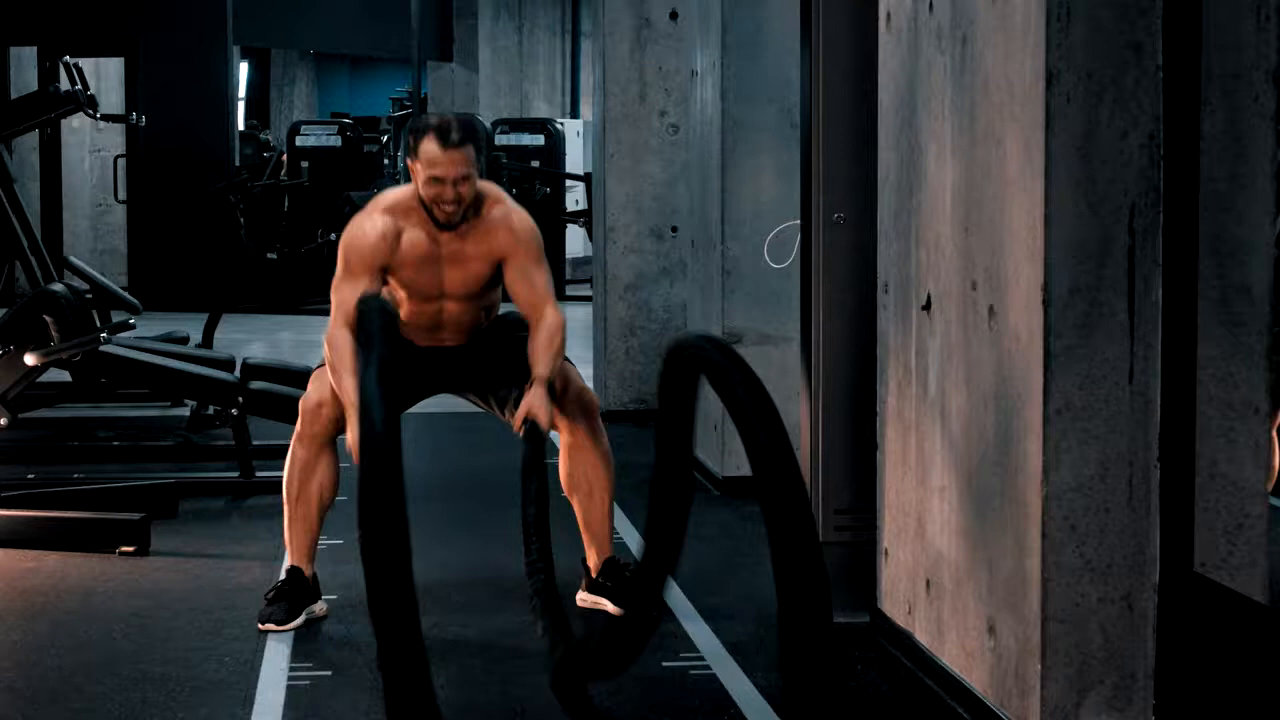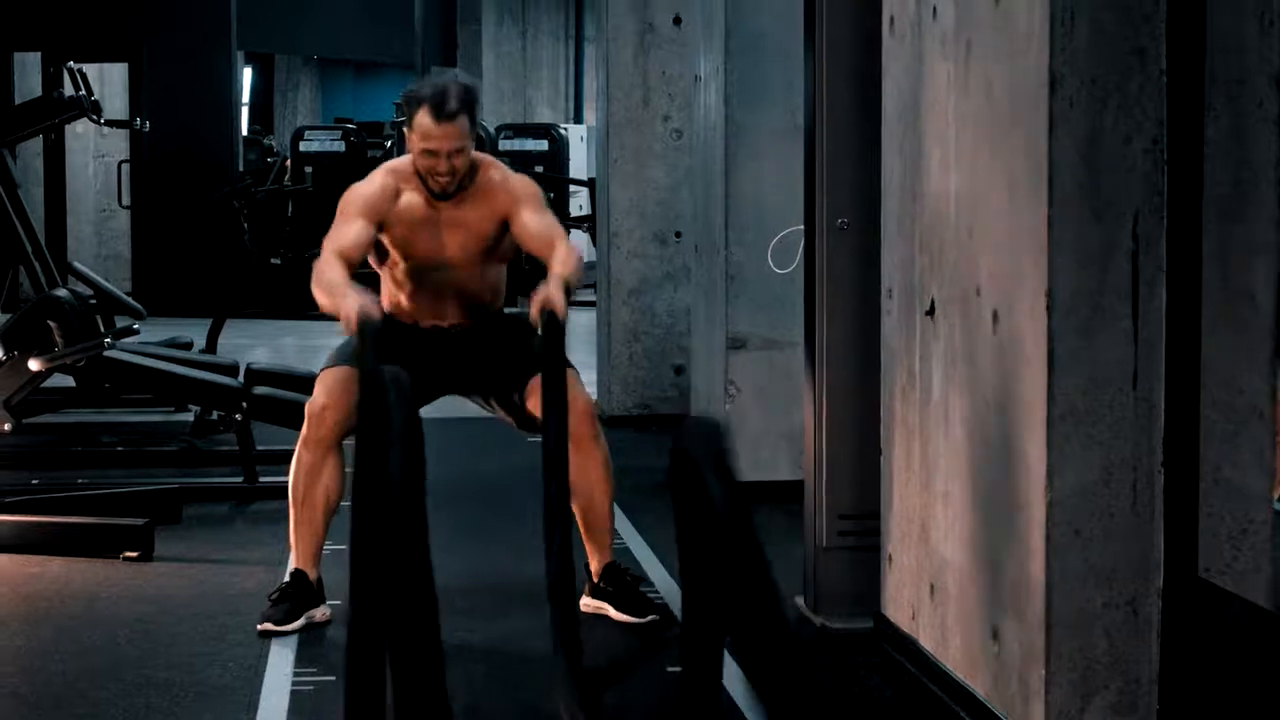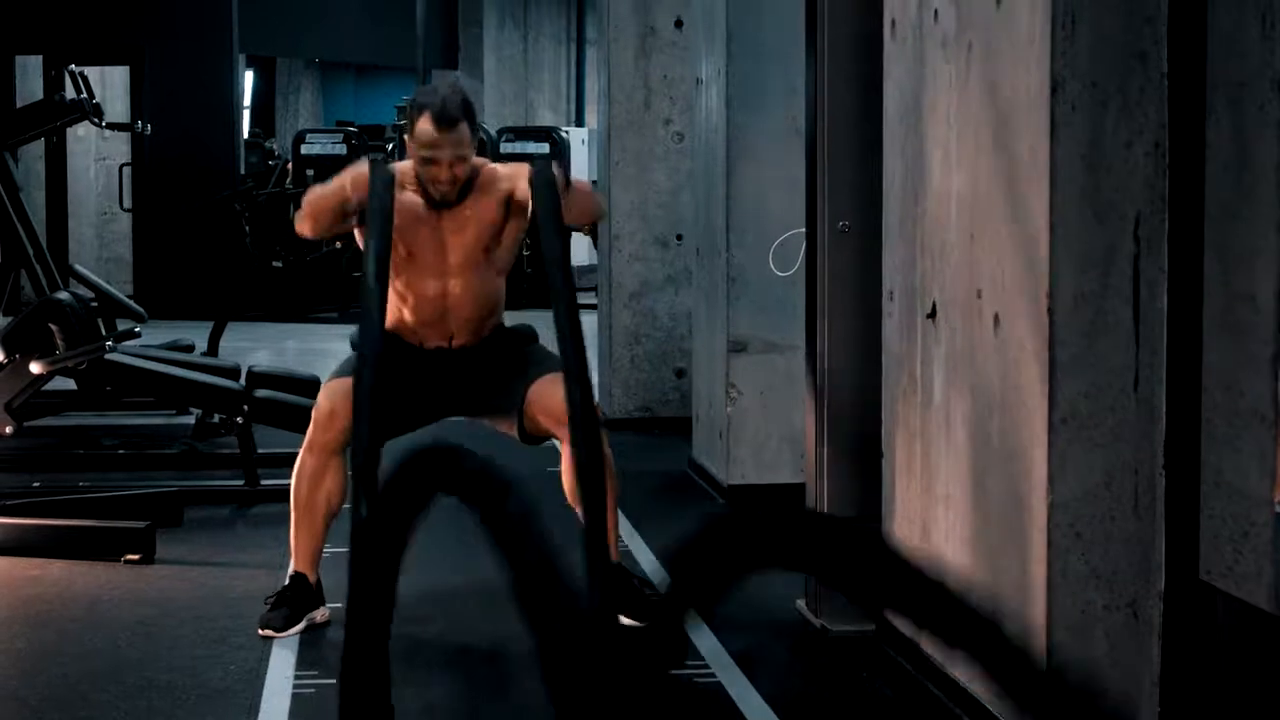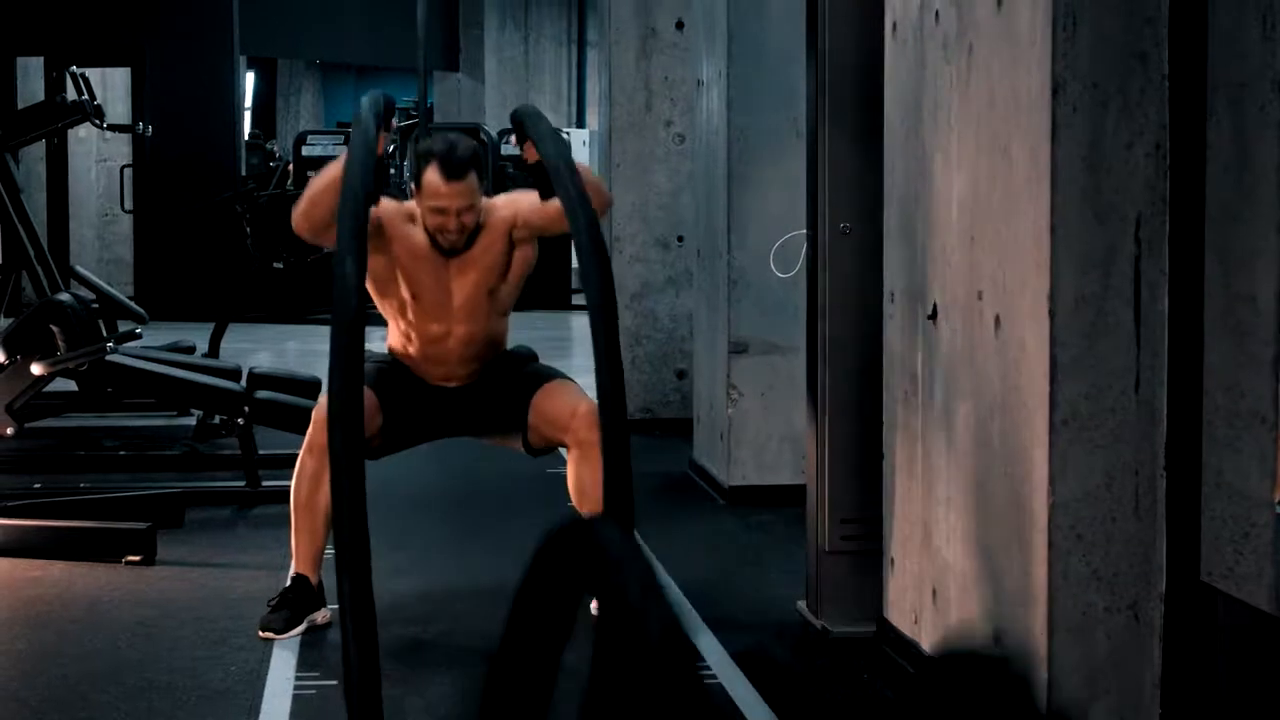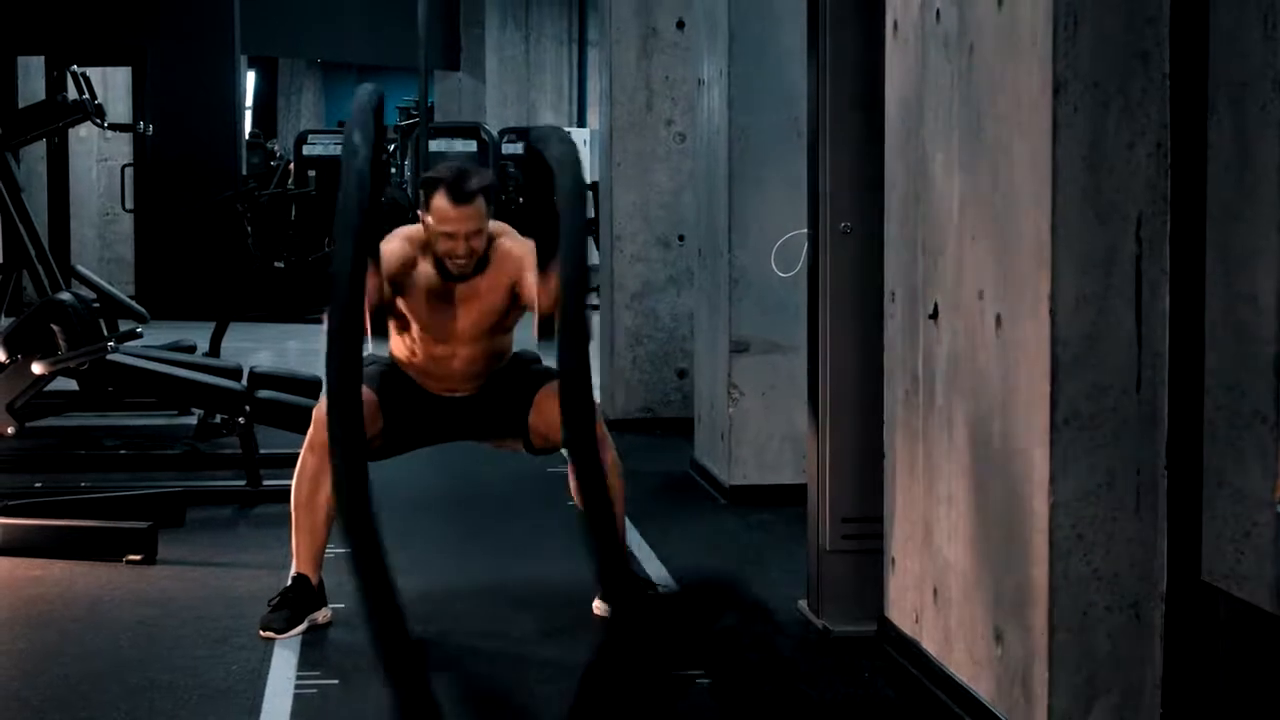
dt=0.3s
person 1, frame 1
left shoulder: (508, 221)
right shoulder: (377, 227)
left elbow: (545, 313)
right elbow: (342, 326)
left wrist: (541, 386)
right wrist: (355, 411)
left hip: (485, 342)
right hip: (395, 341)
left knee: (579, 409)
right knee: (316, 412)
left ankle: (603, 572)
right ankle: (299, 582)
person 1, frame 2
left shoulder: (506, 187)
right shoulder: (378, 191)
left elbow: (562, 248)
right elbow: (326, 267)
left wrist: (556, 281)
right wrist: (346, 295)
left hip: (491, 336)
right hip: (401, 335)
left knee: (579, 412)
right knee: (323, 413)
left ankle: (605, 576)
right ankle: (303, 582)
person 1, frame 3
left shoulder: (504, 185)
left elbow: (591, 211)
right elbow: (308, 222)
left wrist: (554, 182)
right wrist: (350, 184)
left hip: (494, 355)
right hip: (403, 358)
right knee: (329, 419)
left ankle: (610, 574)
right ankle: (303, 586)
person 1, frame 4
left shoulder: (507, 219)
right shoulder: (386, 225)
left elbow: (594, 205)
right elbow: (307, 224)
right wrist: (354, 159)
left hip: (495, 379)
right hip: (403, 381)
left knee: (584, 418)
right knee: (329, 422)
right ankle: (304, 588)
person 1, frame 5
left shoulder: (515, 254)
right shoulder: (397, 254)
left wrist: (555, 301)
right wrist: (362, 293)
left hip: (500, 389)
right hip: (410, 387)
right knee: (329, 422)
right ankle: (305, 589)
